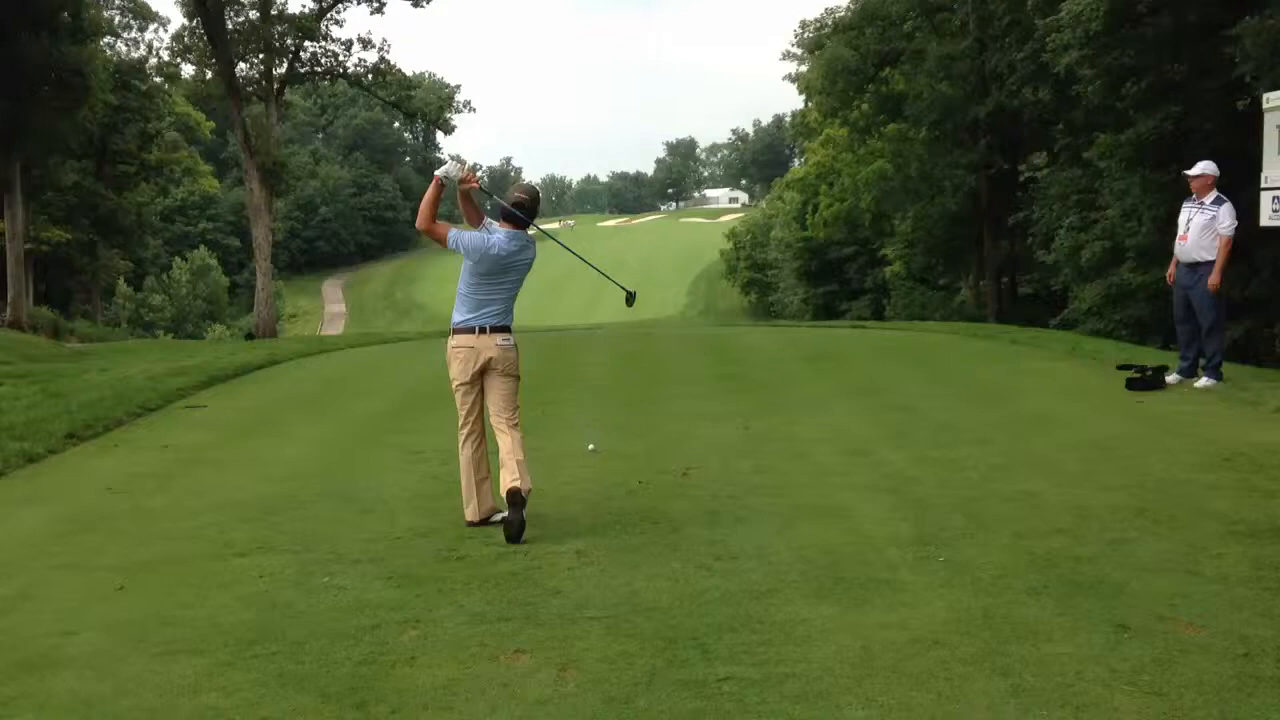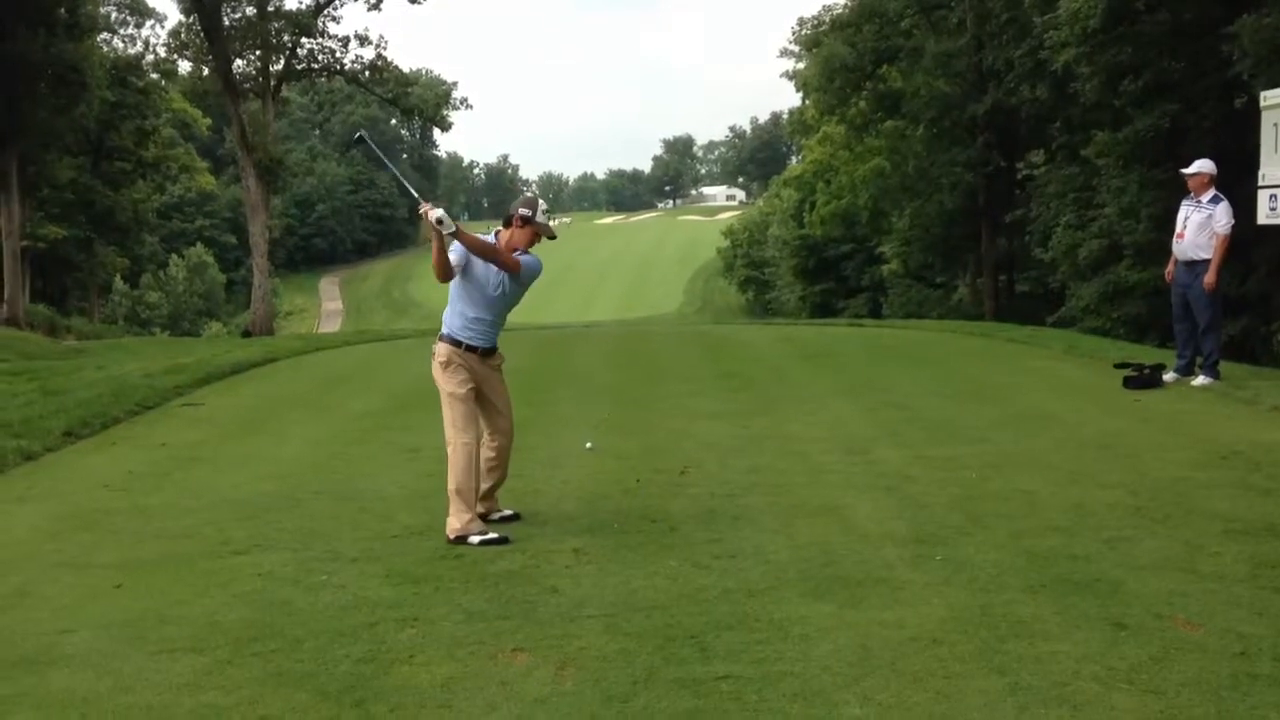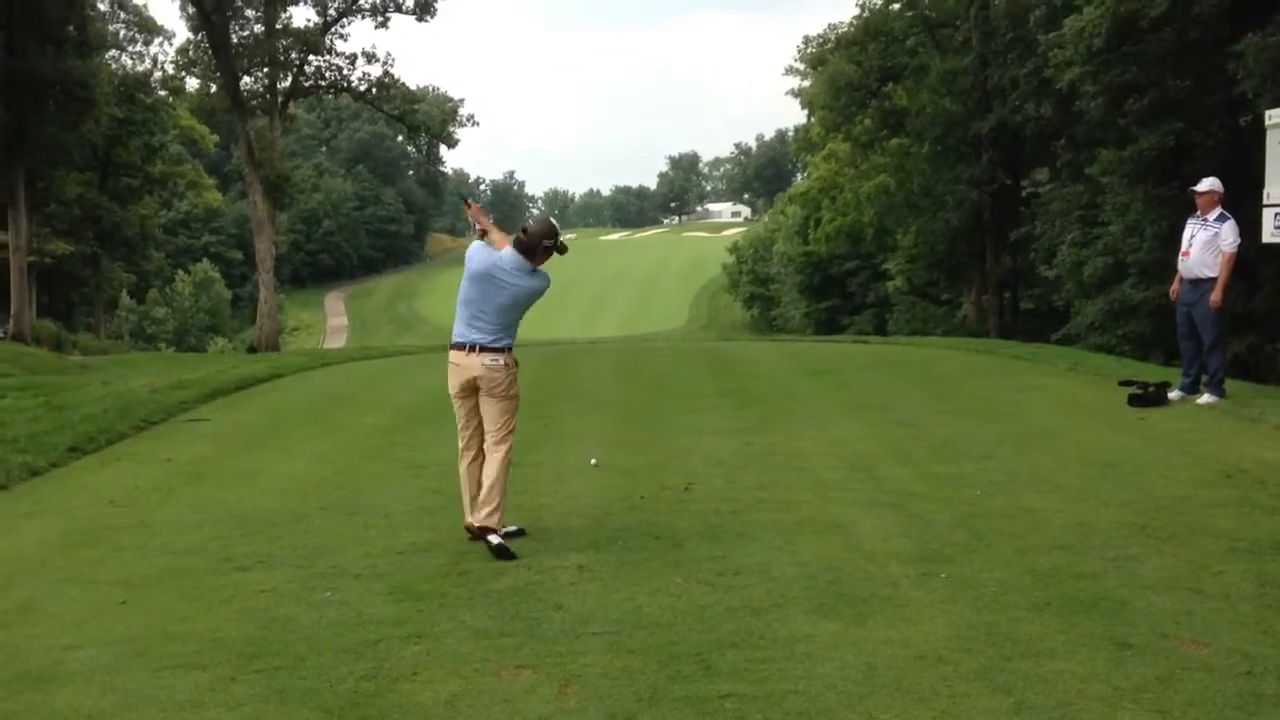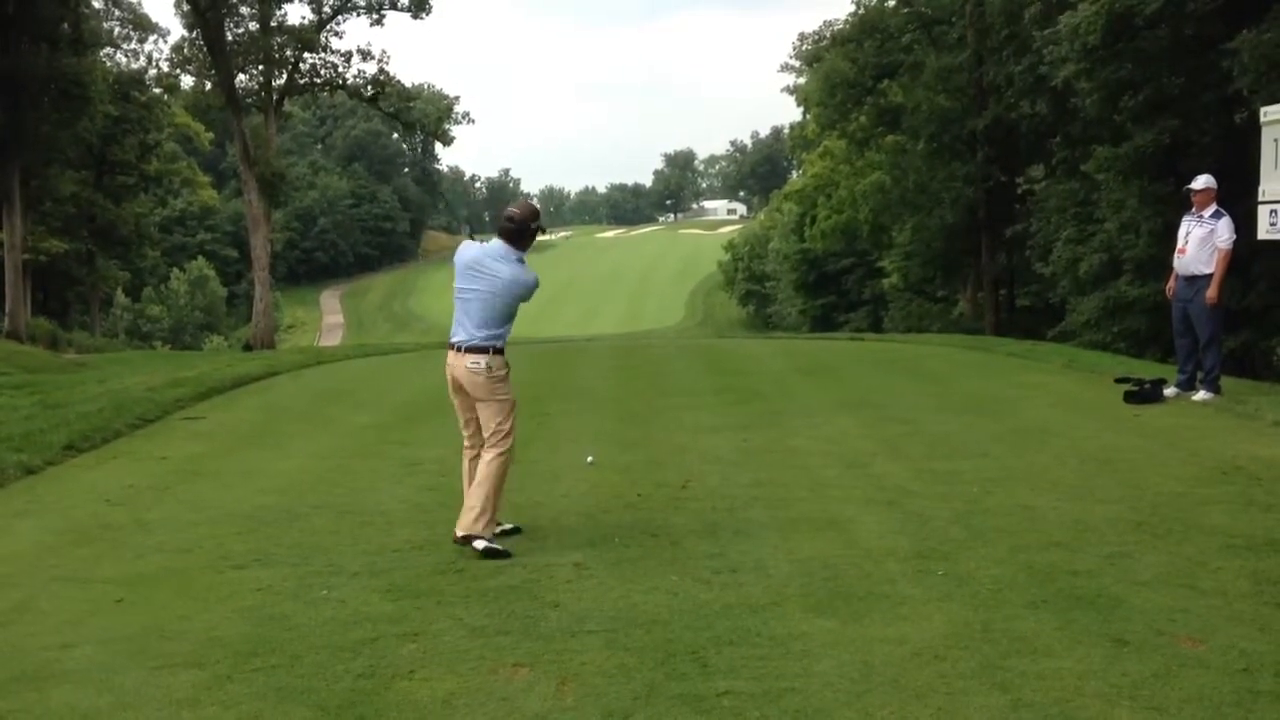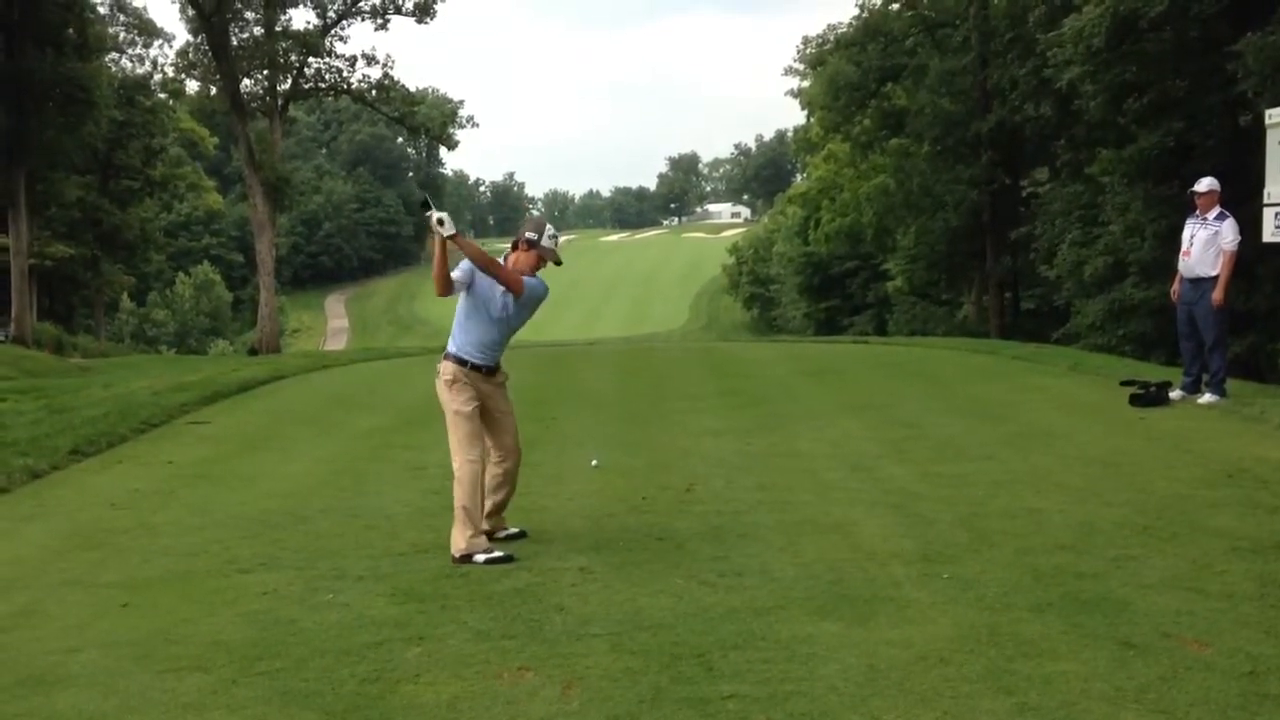
dt=1s
person 1, frame 1
left shoulder: (482, 245)
right shoulder: (529, 249)
left elbow: (424, 224)
left wrist: (438, 182)
right wrist: (470, 191)
left hip: (463, 343)
right hip: (501, 343)
left knee: (470, 428)
right knee: (507, 422)
left ankle: (478, 508)
right ankle: (516, 487)
person 1, frame 2
left shoulder: (530, 265)
right shoulder: (465, 246)
left elbow: (493, 256)
right elbow: (443, 274)
left wrist: (453, 230)
right wrist: (437, 233)
left hip: (488, 358)
right hip: (453, 355)
left knee: (501, 433)
right knee: (464, 439)
left ankle: (484, 504)
right ankle: (462, 524)
person 1, frame 3
left shoulder: (479, 257)
right shoulder: (540, 282)
right elbow: (505, 244)
left wrist: (477, 214)
right wrist: (484, 218)
left hip: (458, 360)
right hip: (498, 365)
left knee: (470, 446)
right knee: (498, 445)
left ankle: (481, 518)
right ankle: (486, 521)
person 1, frame 4
left shoulder: (466, 251)
right shoulder: (527, 280)
left hip: (457, 358)
right hip: (487, 364)
left knee: (475, 445)
right knee: (498, 447)
left ankle: (481, 520)
right ankle: (472, 530)
person 1, frame 5
left shoulder: (537, 290)
right shoulder: (474, 268)
left elbow: (497, 274)
right elbow: (442, 289)
left wrist: (454, 238)
right wrist: (439, 242)
left hip: (492, 377)
right hip: (457, 373)
left knee: (508, 453)
right knee: (470, 458)
left ankle: (490, 523)
right ankle: (467, 544)
person 2, frame 1
left shoulder: (1222, 206)
right shoulder: (1187, 204)
left elbow: (1226, 241)
left wrist: (1216, 273)
right wrist: (1173, 265)
left hip: (1205, 270)
right hip: (1183, 269)
left knee: (1209, 323)
right knee: (1183, 321)
left ankle: (1212, 372)
right ankle: (1186, 368)
person 2, frame 2
left shoulder: (1219, 204)
right shoulder: (1186, 201)
left elbow: (1222, 240)
left wrist: (1212, 272)
right wrist: (1172, 263)
left hip: (1202, 268)
right hip: (1182, 268)
left knee: (1207, 321)
right knee: (1181, 319)
left ankle: (1210, 370)
right ankle: (1184, 366)
person 2, frame 3
left shoulder: (1225, 223)
right shoulder: (1192, 220)
left elbow: (1228, 258)
left wrist: (1218, 290)
right wrist: (1177, 281)
left hip: (1207, 287)
right hip: (1187, 286)
left knee: (1212, 340)
right knee: (1186, 338)
left ankle: (1215, 389)
right ankle: (1188, 384)
person 2, frame 4
left shoulder: (1220, 220)
right shoulder: (1187, 217)
left elbow: (1224, 254)
left wrist: (1214, 286)
right wrist: (1173, 278)
left hip: (1203, 283)
right hip: (1182, 282)
left knee: (1207, 337)
right knee: (1182, 335)
left ankle: (1210, 385)
right ankle: (1184, 381)
person 2, frame 5
left shoulder: (1225, 222)
right shoulder: (1190, 220)
left elbow: (1229, 256)
left wrist: (1220, 289)
right wrist: (1177, 281)
left hip: (1208, 286)
right hip: (1187, 285)
left knee: (1213, 339)
right knee: (1187, 337)
left ankle: (1215, 388)
right ankle: (1190, 384)
